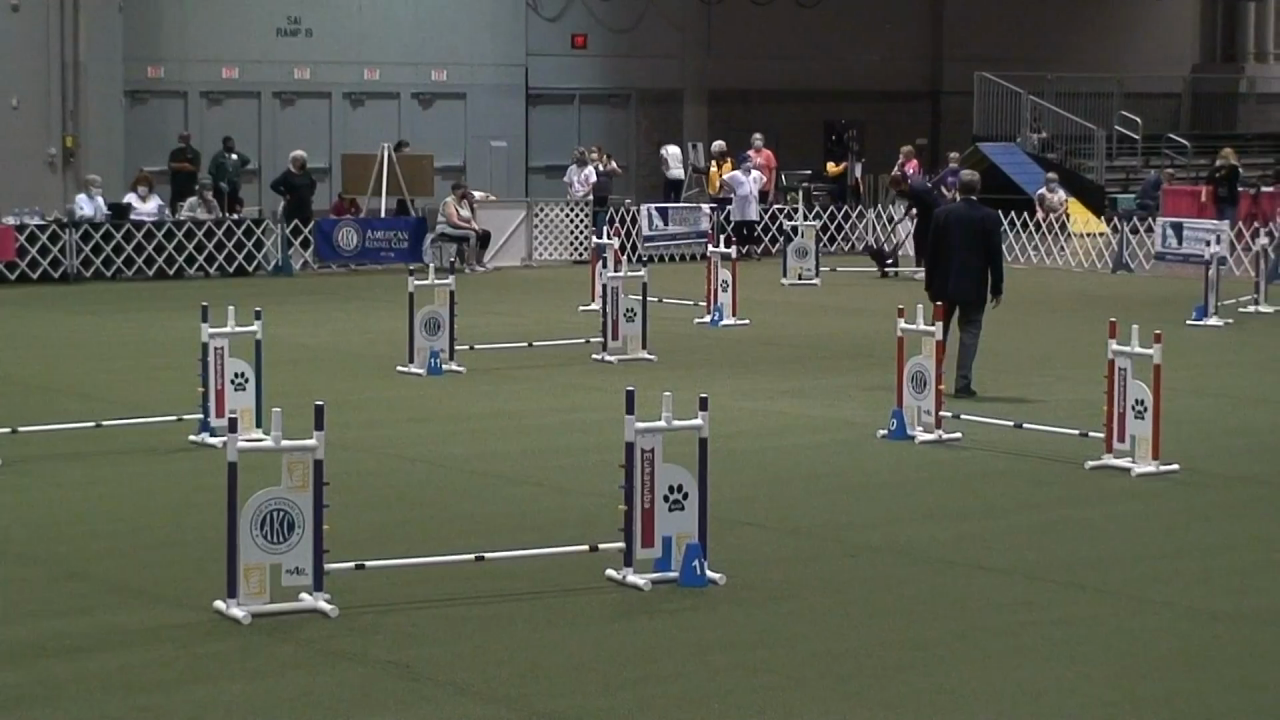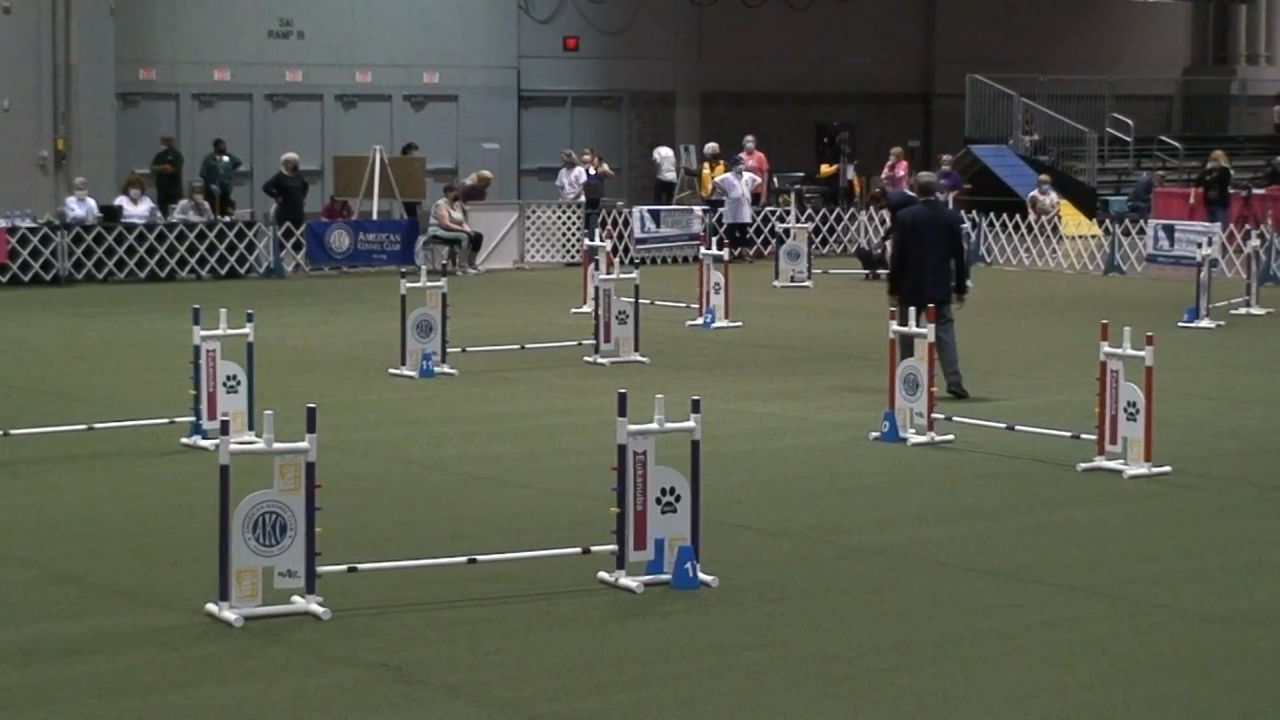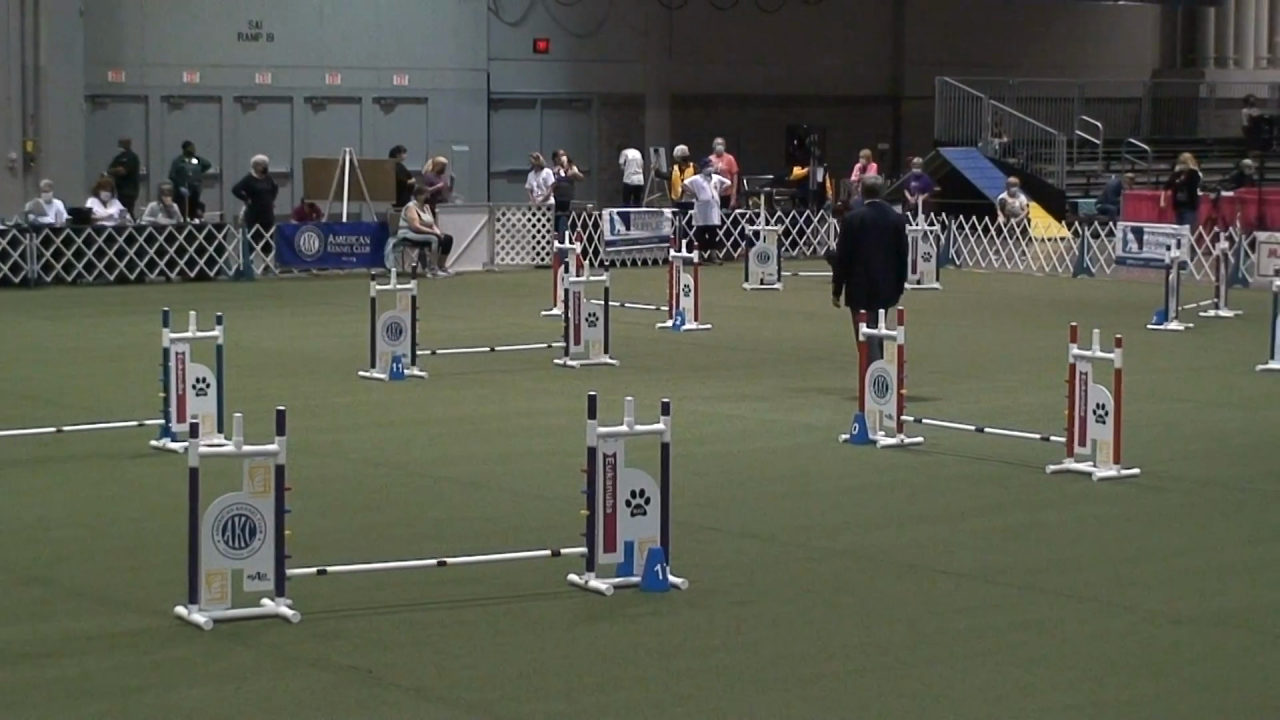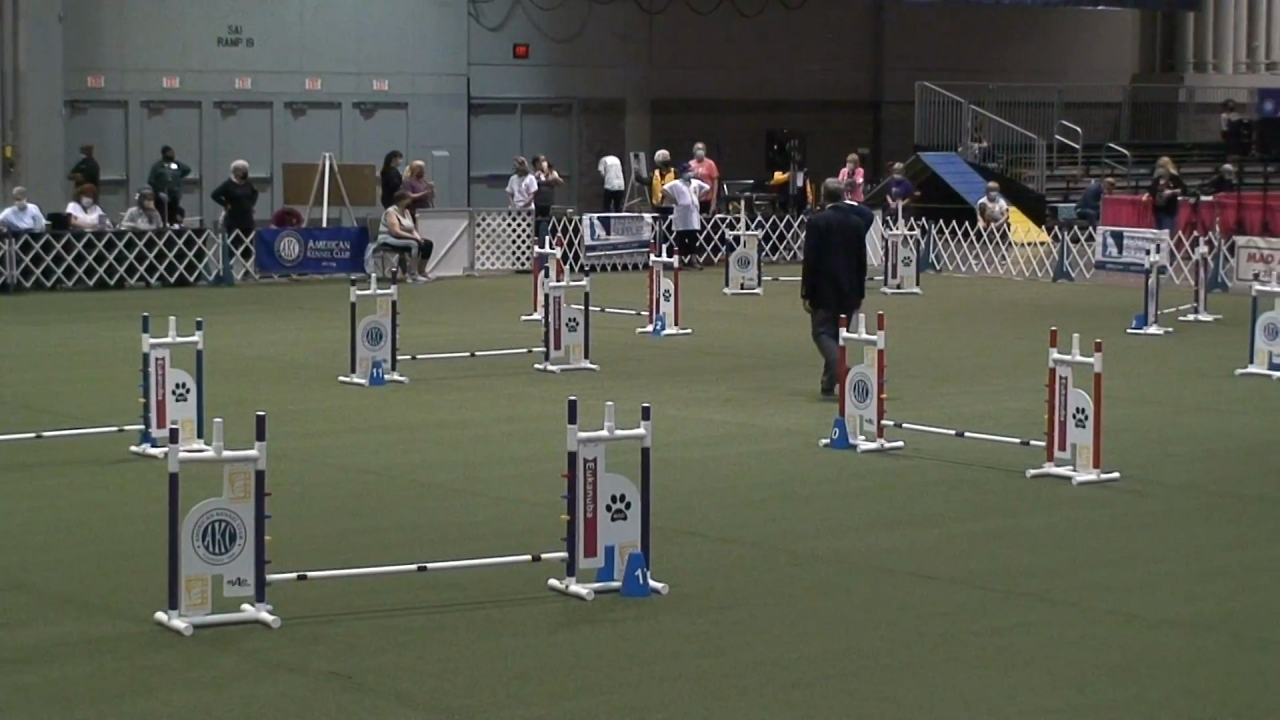
dt=0.5s
person 1, frame 1
left shoulder: (942, 214)
right shoulder: (990, 217)
left elbow: (932, 252)
right elbow: (995, 255)
left wrist: (930, 284)
right wrist: (997, 288)
left hip: (944, 284)
right hip: (973, 286)
right knee: (969, 332)
right ankle: (963, 384)
person 1, frame 2
left shoulder: (905, 217)
right shoulder: (951, 217)
left elbow: (897, 255)
right elbow: (959, 255)
left wrist: (893, 289)
right wrist: (960, 287)
left hip: (910, 287)
right hip: (940, 287)
right knee: (945, 332)
right ankle: (954, 381)
person 1, frame 3
left shoulder: (852, 219)
right shoulder: (897, 218)
left elbow: (841, 257)
right elbow: (902, 255)
left wrist: (836, 289)
right wrist: (898, 289)
left hip: (860, 287)
right hip: (886, 287)
person 1, frame 4
left shoulder: (817, 221)
right shoulder: (857, 222)
left elbow: (810, 260)
right elbow: (861, 260)
left wrist: (806, 292)
right wrist: (859, 293)
left hip: (823, 290)
right hip: (848, 291)
left knee: (822, 333)
right knee: (838, 336)
right ankle: (829, 383)
